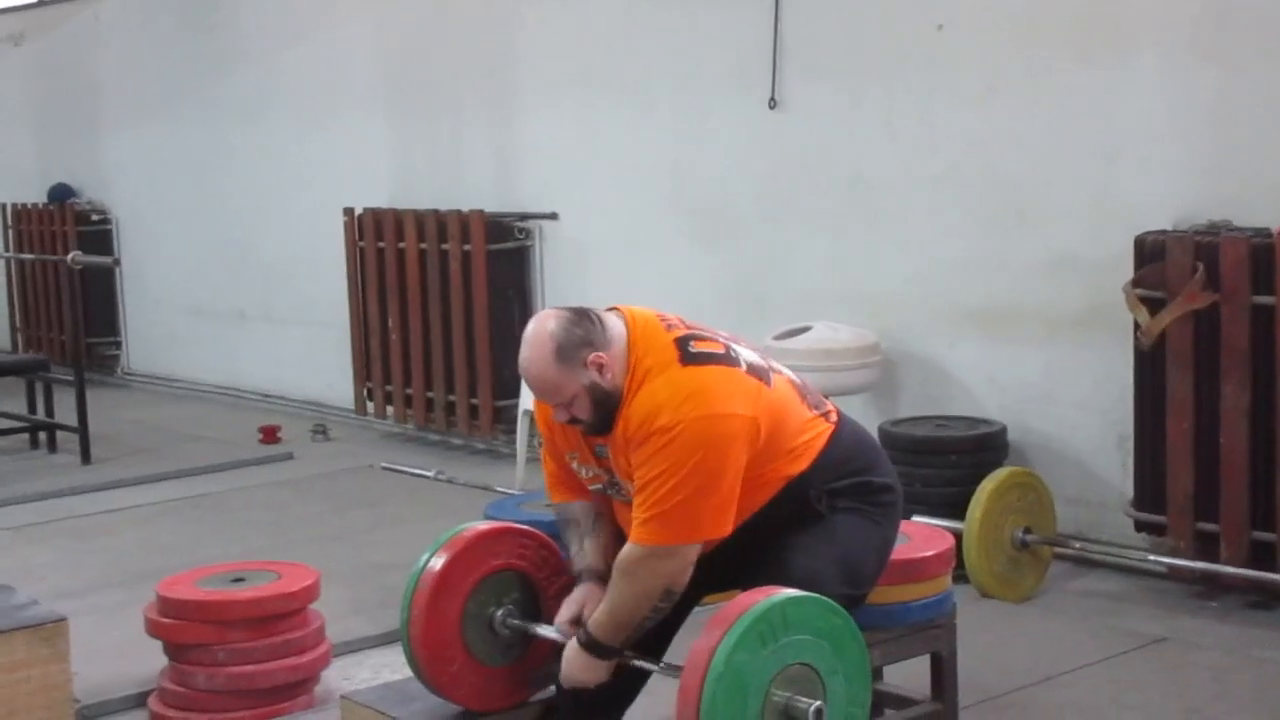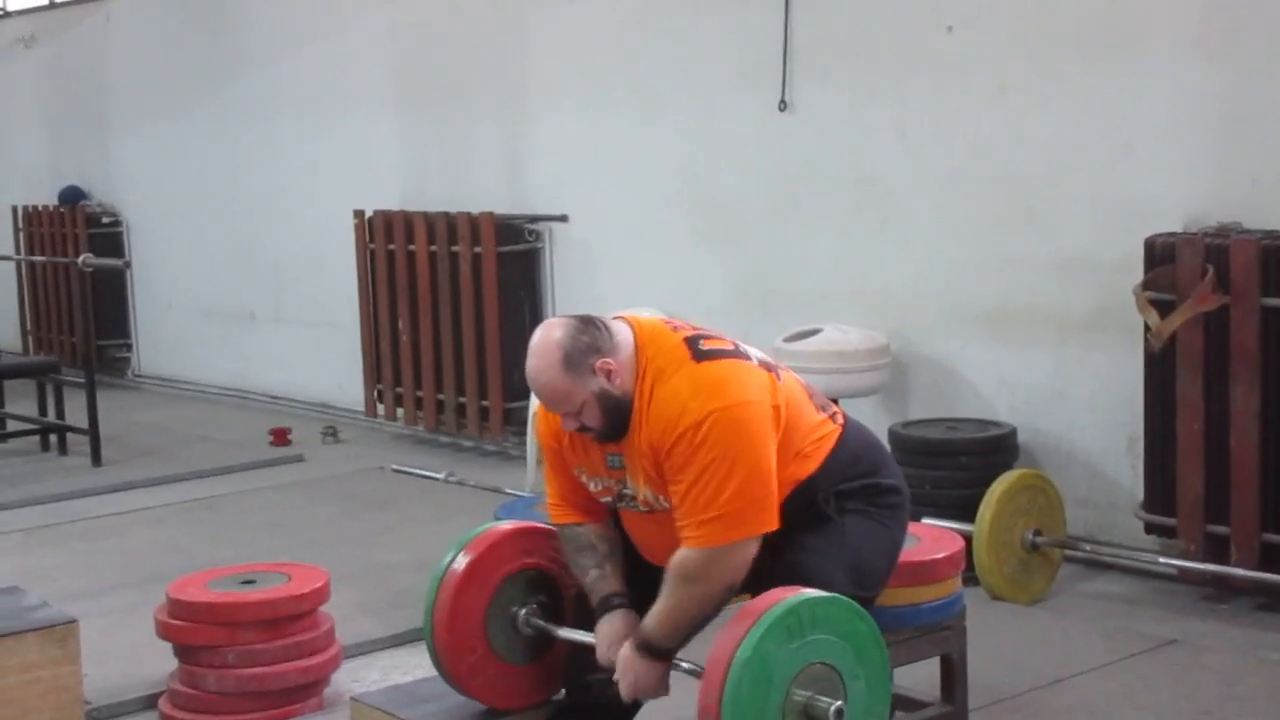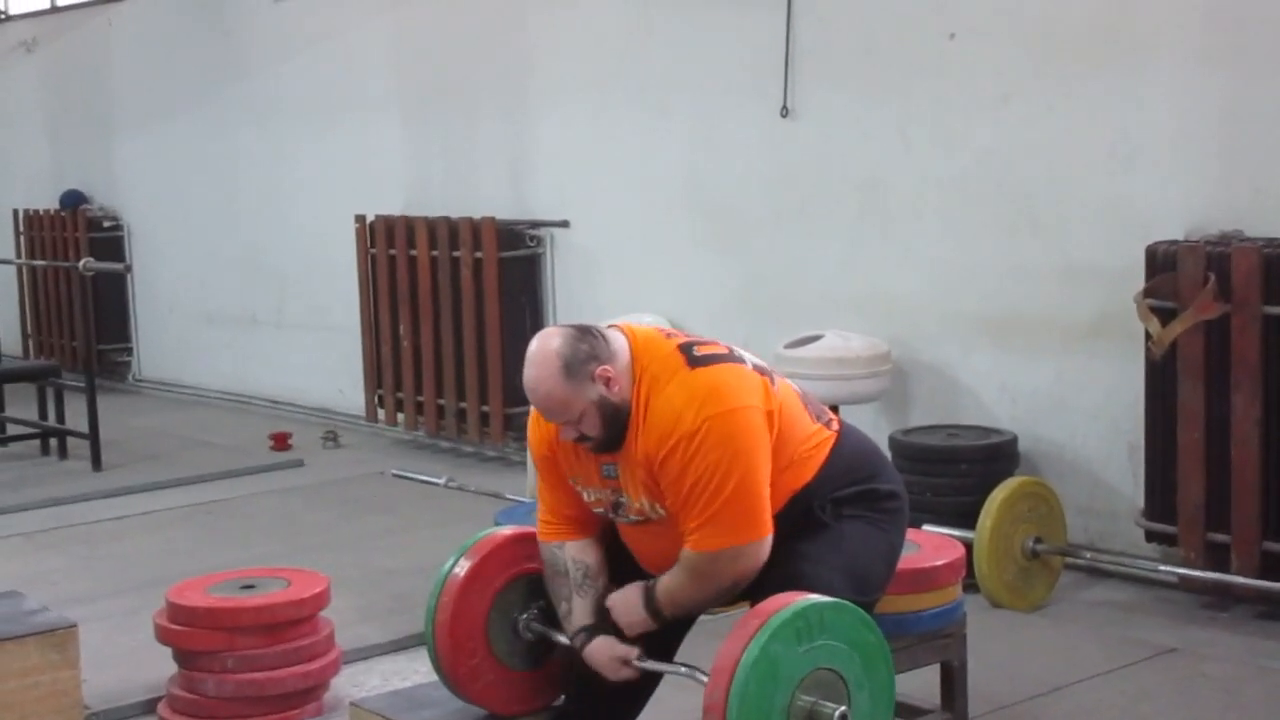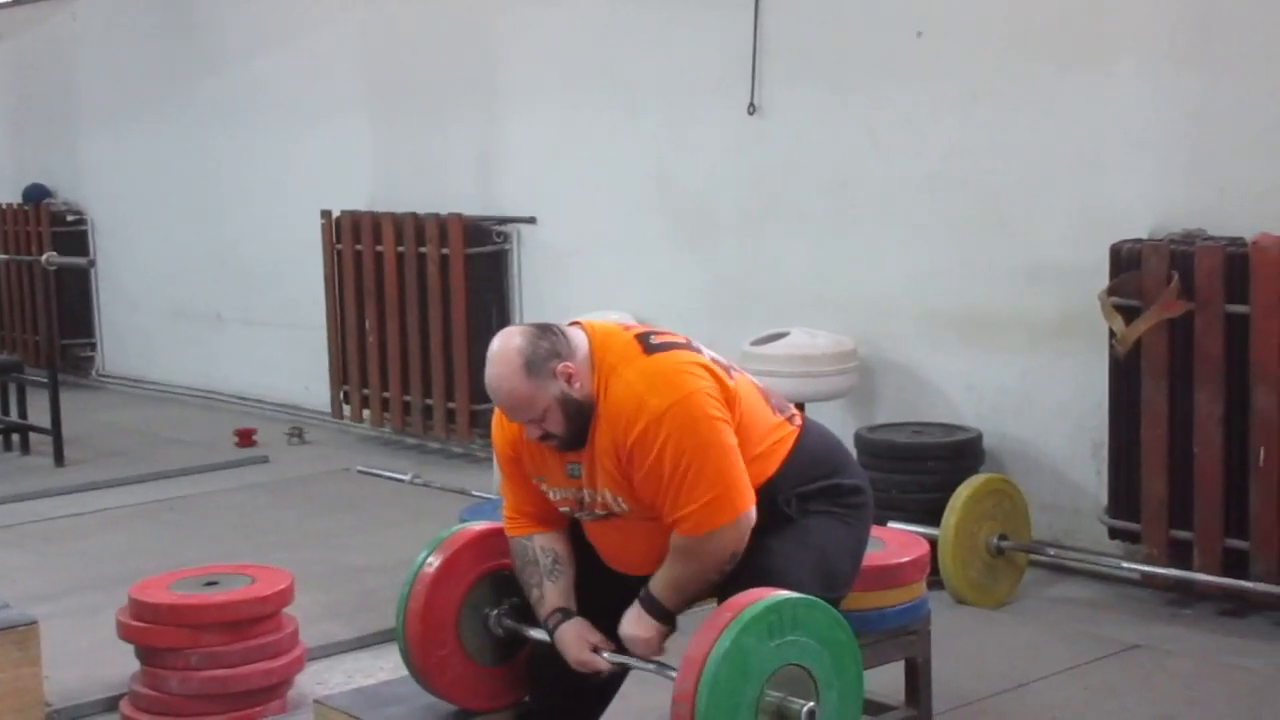
dt=1s
person 1, frame 1
left shoulder: (689, 398)
right shoulder: (568, 380)
left elbow: (659, 560)
right elbow: (577, 488)
left wrist: (597, 647)
right wrist: (590, 581)
right knee: (596, 619)
person 1, frame 2
left shoulder: (706, 397)
right shoulder: (570, 394)
left elbow: (720, 557)
right elbow: (576, 511)
left wrist: (651, 649)
right wrist: (613, 607)
person 1, frame 3
left shoulder: (700, 398)
right shoulder: (563, 404)
left elbow: (732, 556)
right elbow: (566, 528)
left wrist: (650, 604)
right wrist: (587, 634)
person 1, frame 4
left shoulder: (660, 389)
right shoulder: (524, 403)
left elbow: (719, 530)
right elbow: (533, 523)
left wrist: (655, 607)
right wrist: (560, 619)
